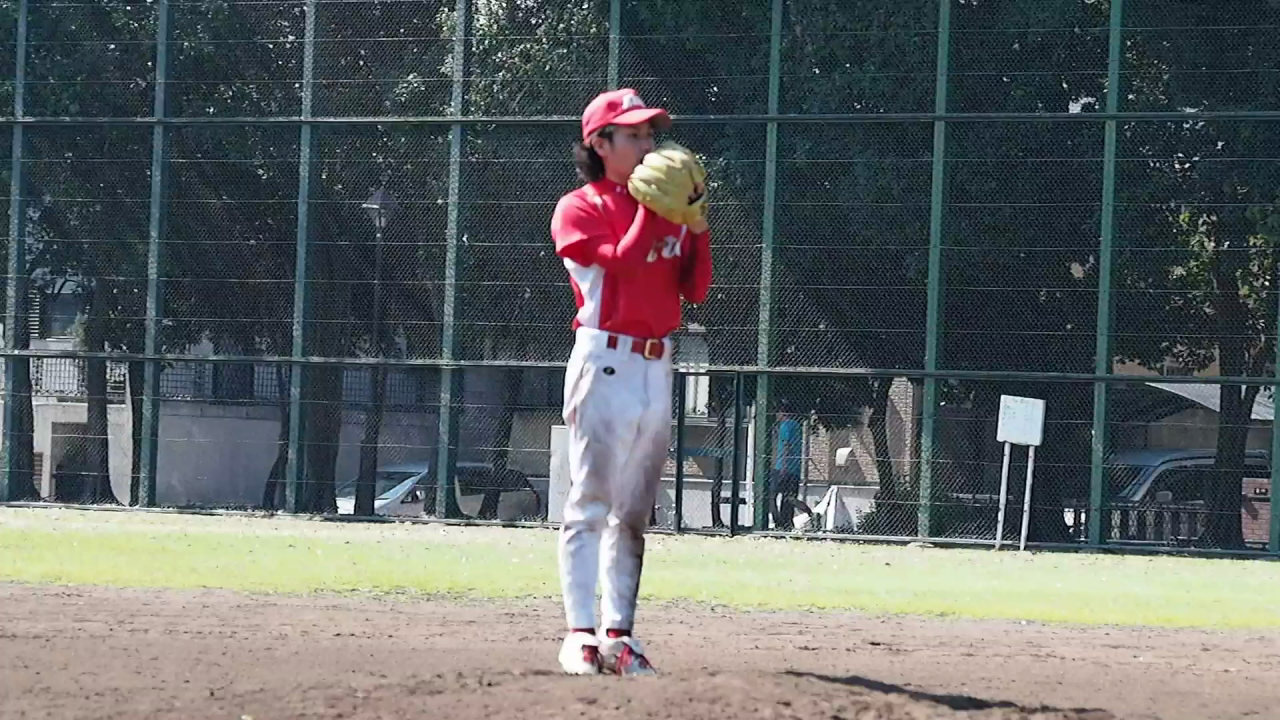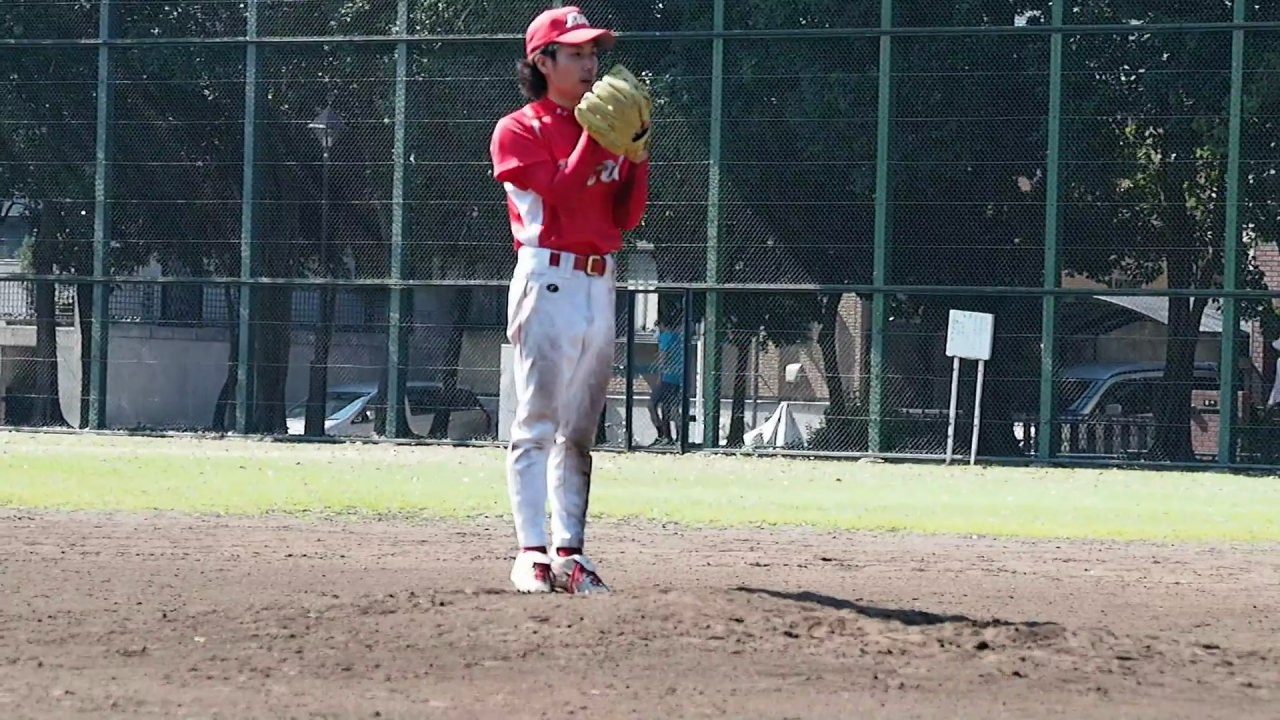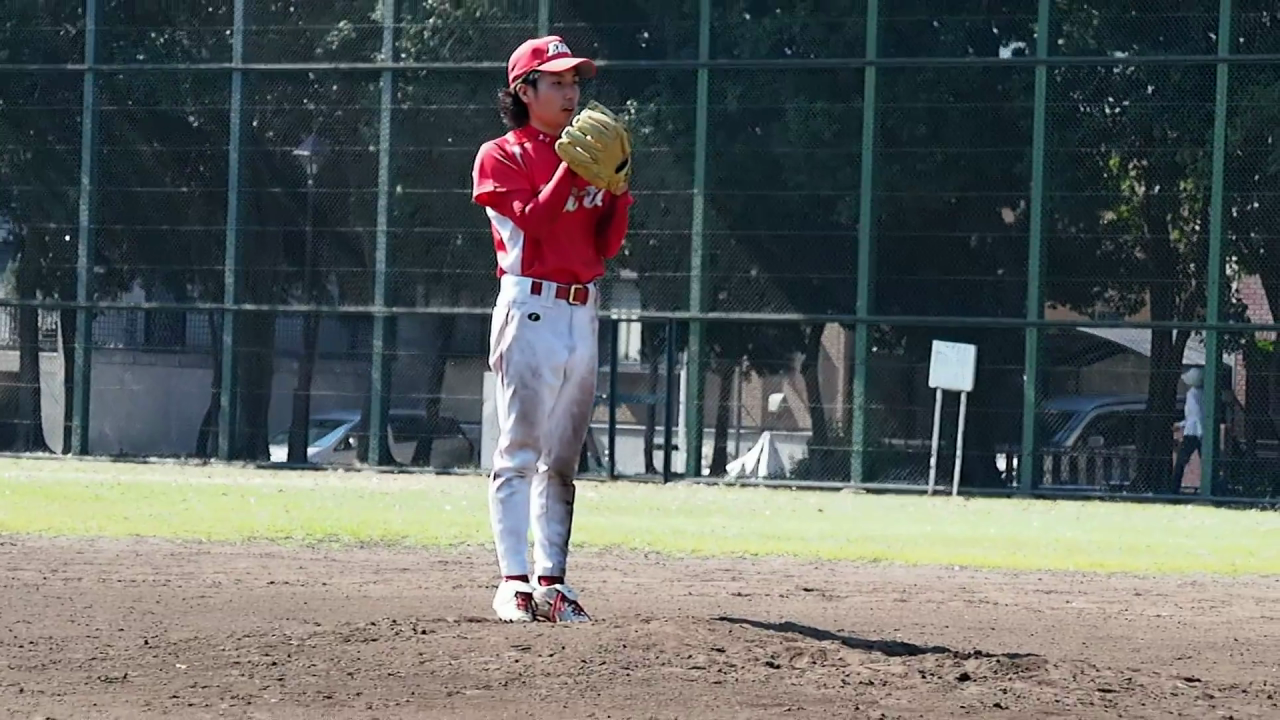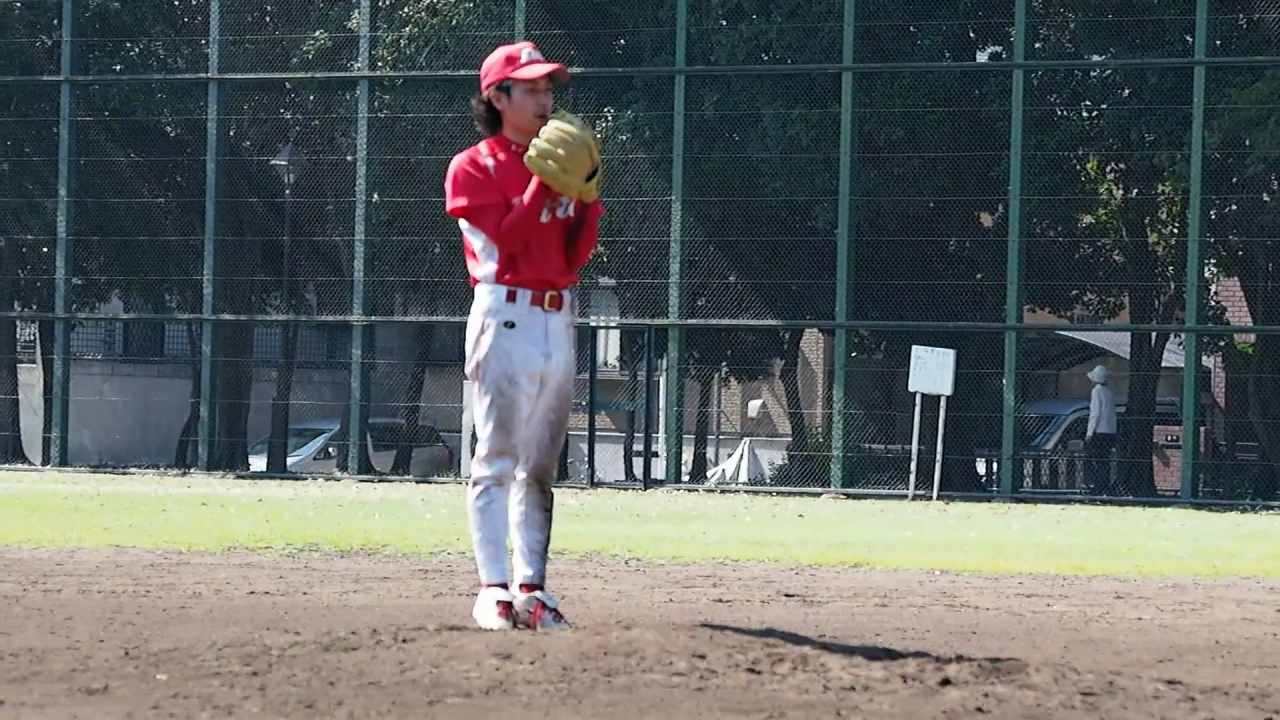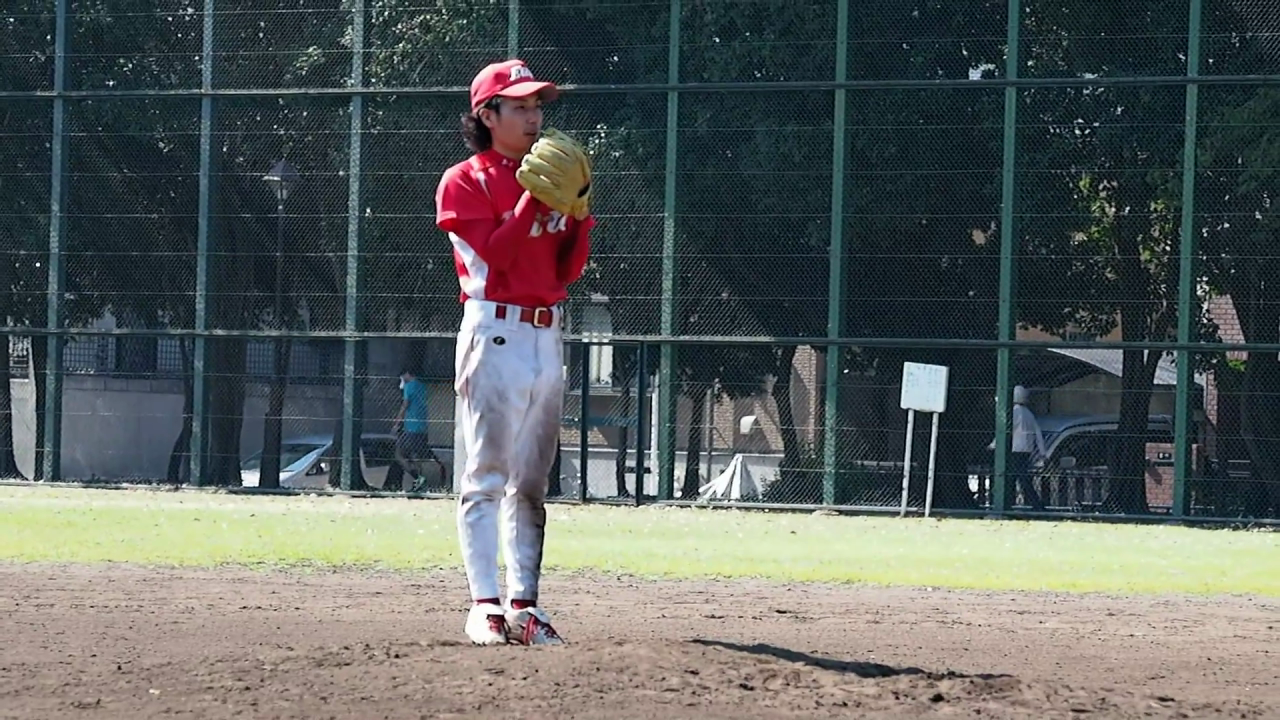
dt=0.7s
person 1, frame 1
left shoulder: (665, 209)
right shoulder: (579, 208)
left elbow: (696, 288)
right elbow: (625, 264)
left wrist: (694, 216)
right wrist: (651, 202)
left hip: (657, 367)
right hip: (606, 363)
left knee: (633, 510)
right knee: (590, 504)
left ankle: (619, 632)
right ankle: (581, 633)
person 1, frame 2
right shoulder: (518, 129)
left elbow: (626, 217)
right elbow: (562, 193)
left wrist: (637, 149)
right wrist: (596, 132)
left hip: (600, 284)
right hip: (549, 281)
left knee: (580, 428)
right knee: (538, 421)
left ankle: (569, 551)
right ankle: (532, 552)
person 1, frame 3
right shoulder: (501, 156)
left elbow: (607, 245)
right elbow: (535, 221)
left wrist: (618, 180)
right wrist: (573, 163)
left hip: (583, 313)
right hip: (531, 309)
left knee: (561, 457)
right knee: (520, 450)
left ankle: (551, 579)
right ankle: (514, 580)
person 1, frame 4
right shoulder: (473, 166)
left elbow: (576, 256)
right elbow: (506, 240)
left wrist: (588, 192)
right wrist: (544, 178)
left hip: (558, 321)
right hip: (506, 318)
left knee: (540, 465)
right knee: (498, 458)
left ankle: (531, 587)
right ankle: (493, 588)
person 1, frame 5
left shoulder: (549, 178)
right shoulder: (465, 181)
left elbow: (568, 270)
right elbow: (496, 255)
left wrist: (580, 210)
right wrist: (534, 196)
left hip: (547, 337)
right hip: (496, 334)
left knee: (531, 481)
right knee: (487, 475)
left ankle: (524, 603)
right ankle: (485, 604)
